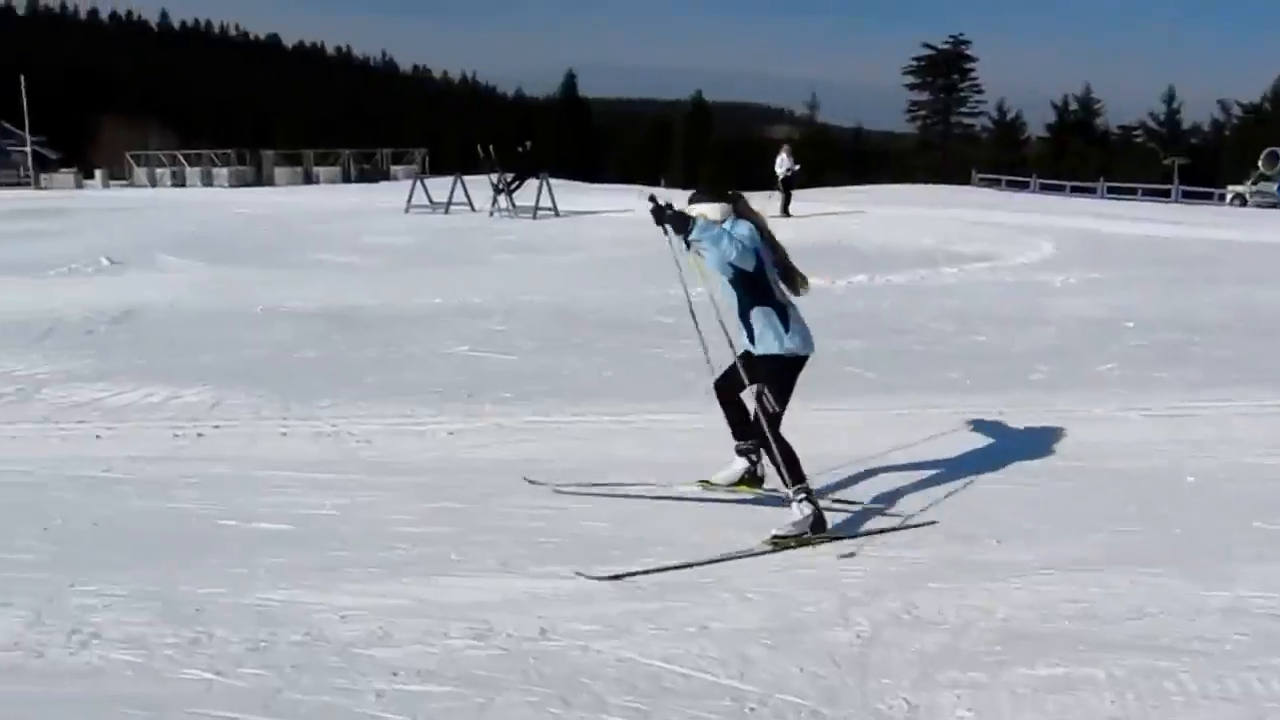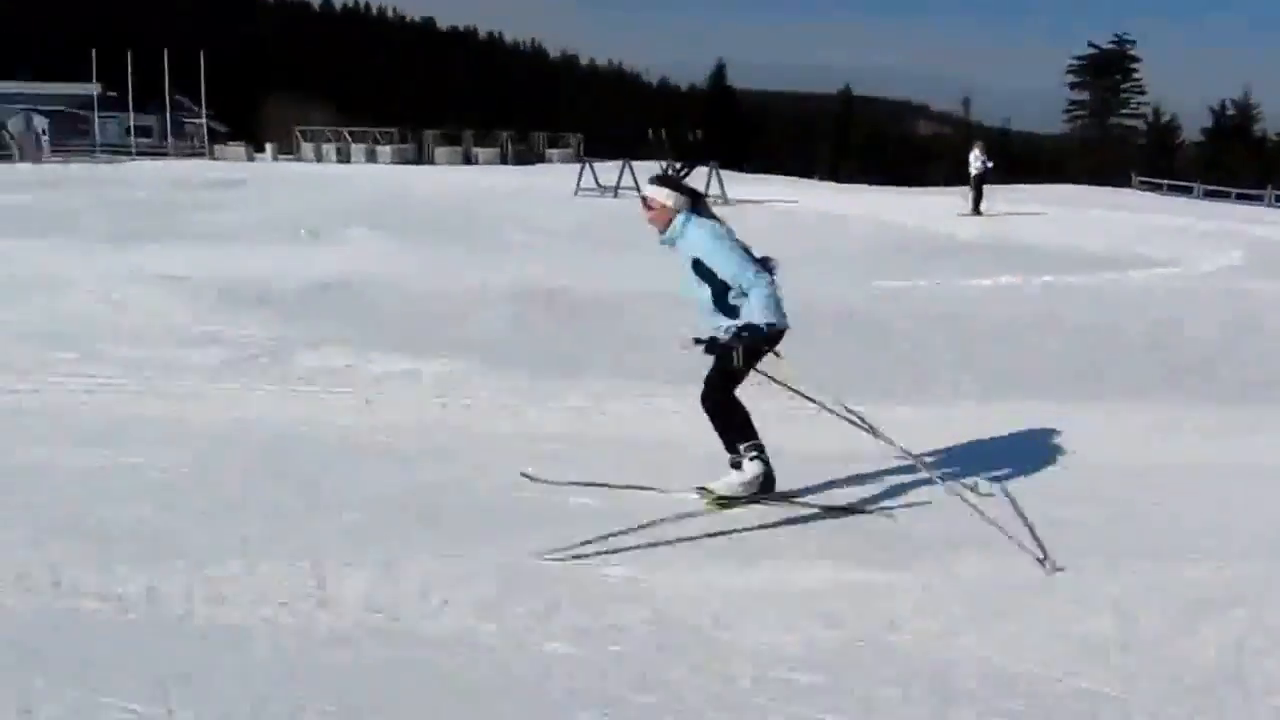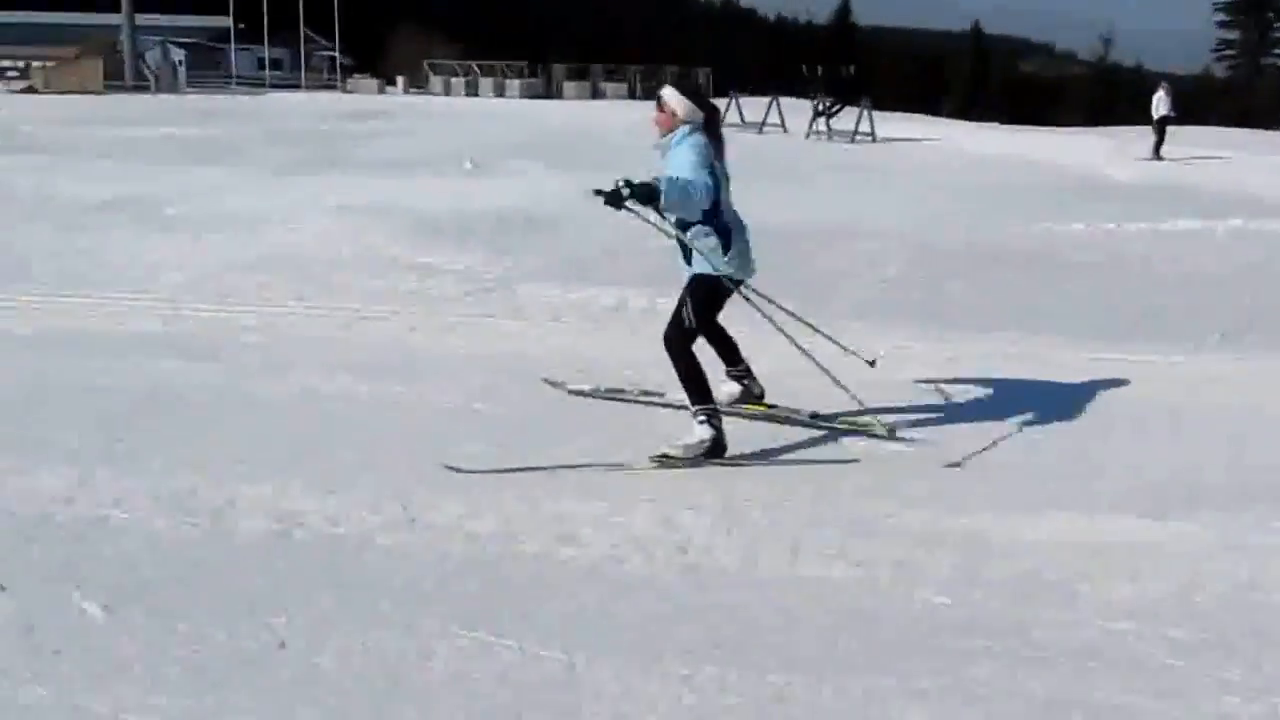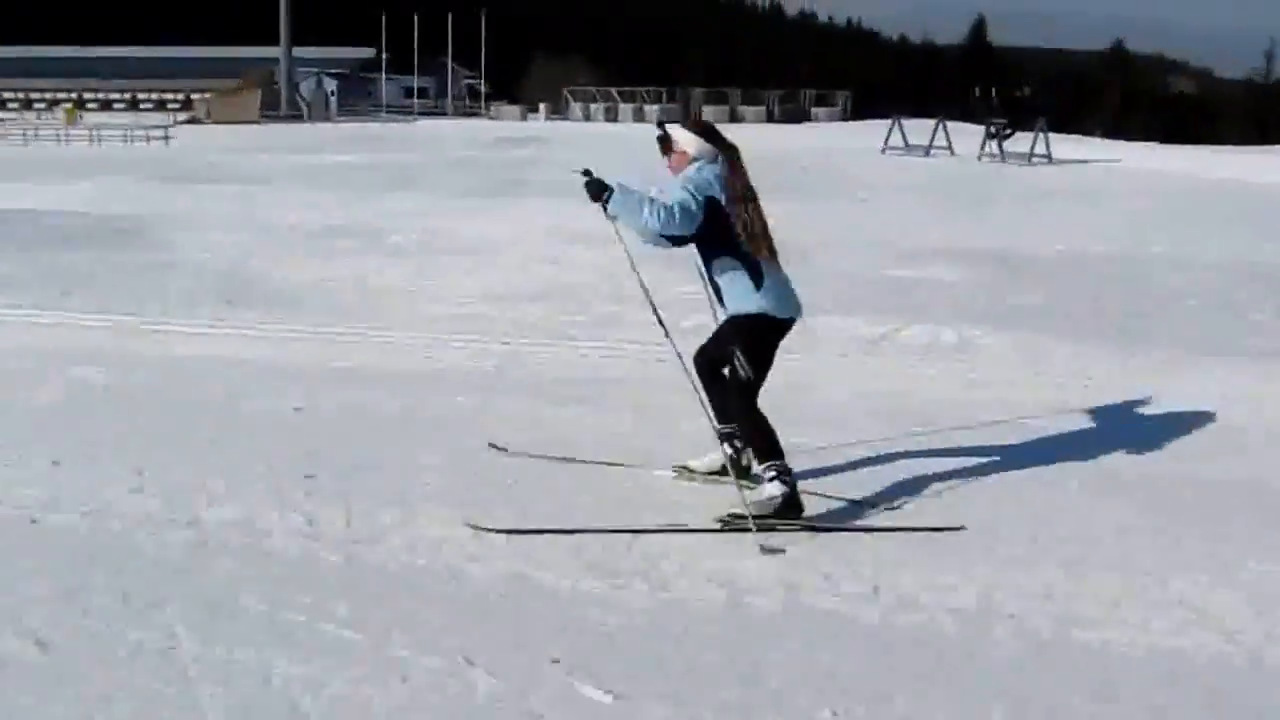
dt=0.5s
person 1, frame 1
left shoulder: (738, 232)
right shoulder: (734, 231)
left elbow: (732, 254)
right elbow: (706, 241)
left wrist: (694, 227)
right wrist: (671, 218)
left hip: (783, 347)
right hip: (765, 343)
left knee: (763, 429)
right knee: (725, 389)
left ankle: (808, 510)
right ankle: (748, 464)
person 1, frame 2
left shoulder: (705, 235)
right shoulder: (688, 236)
left elbow: (756, 279)
left wrist: (762, 327)
right wrist: (716, 335)
left hip: (758, 325)
right hip: (737, 326)
left knee: (717, 388)
right knee: (713, 397)
left ankle: (757, 467)
right ankle: (742, 469)
person 1, frame 3
left shoulder: (693, 150)
right shoulder: (693, 145)
left elbow: (695, 193)
right elbow: (681, 187)
left wrist: (654, 192)
right wrist: (628, 192)
left hip: (714, 263)
right hip: (723, 258)
left knee: (677, 339)
right knee: (703, 321)
left ankle: (709, 430)
right ankle: (743, 383)
person 1, frame 4
left shoulder: (702, 184)
right shoulder: (720, 179)
left elbow: (668, 221)
left wrist: (612, 197)
right wrist: (671, 149)
left hip: (760, 307)
right hip: (763, 303)
left knee: (739, 397)
right knee: (707, 361)
left ankle: (779, 487)
right ankle: (735, 450)
